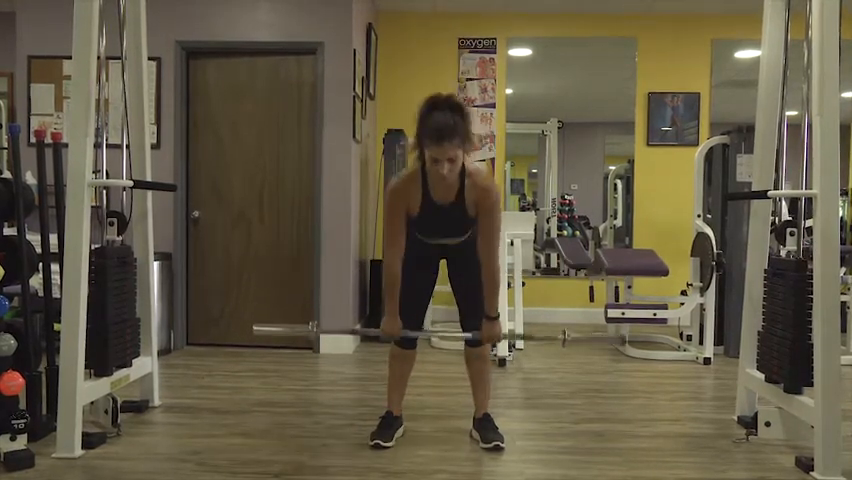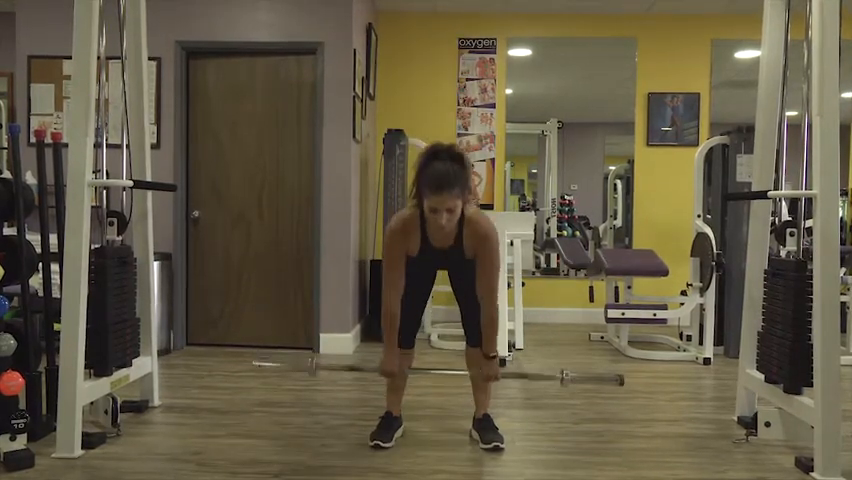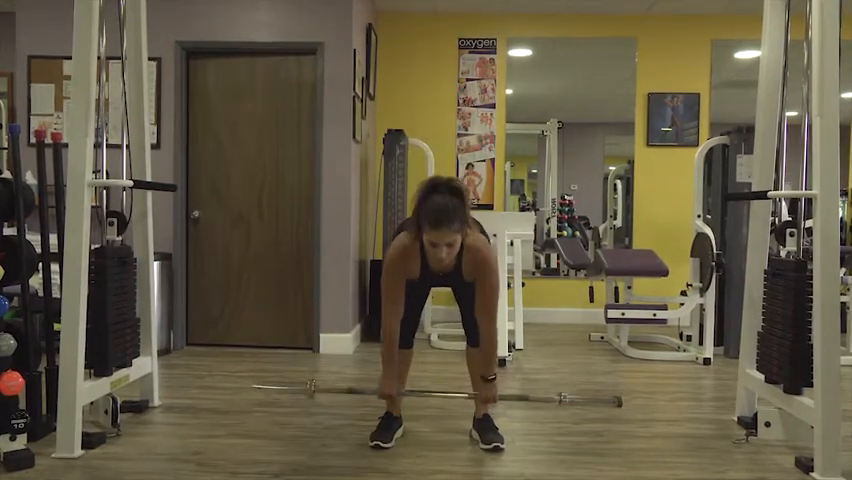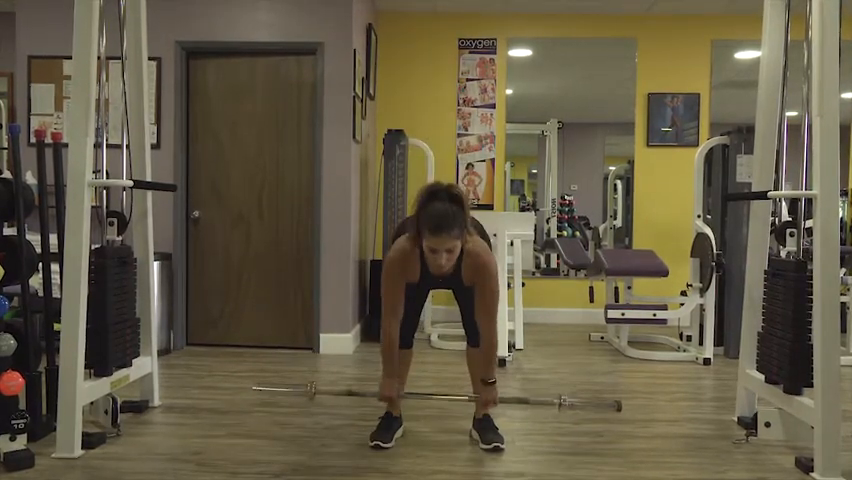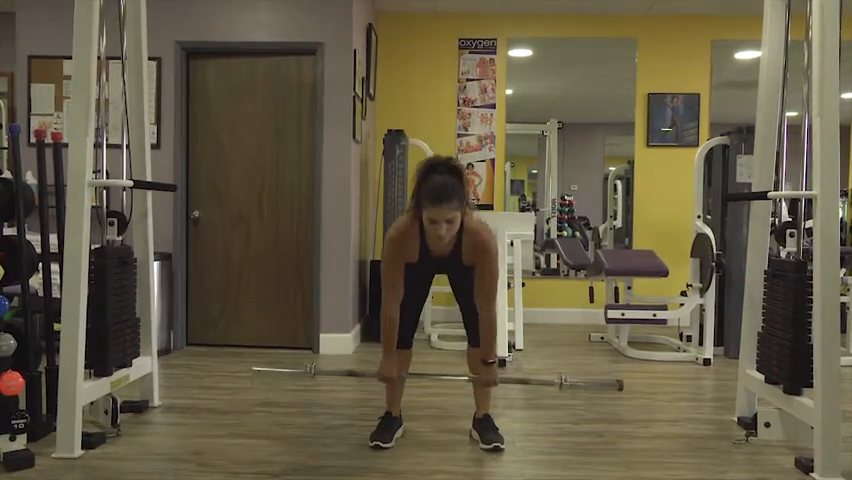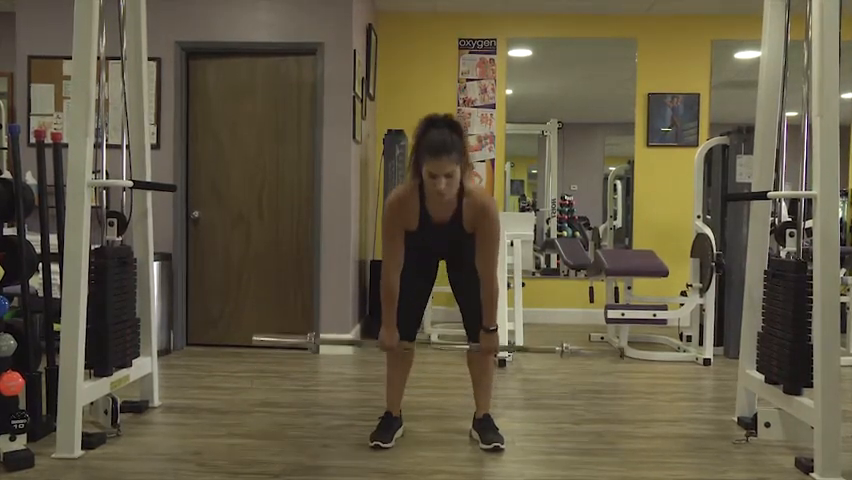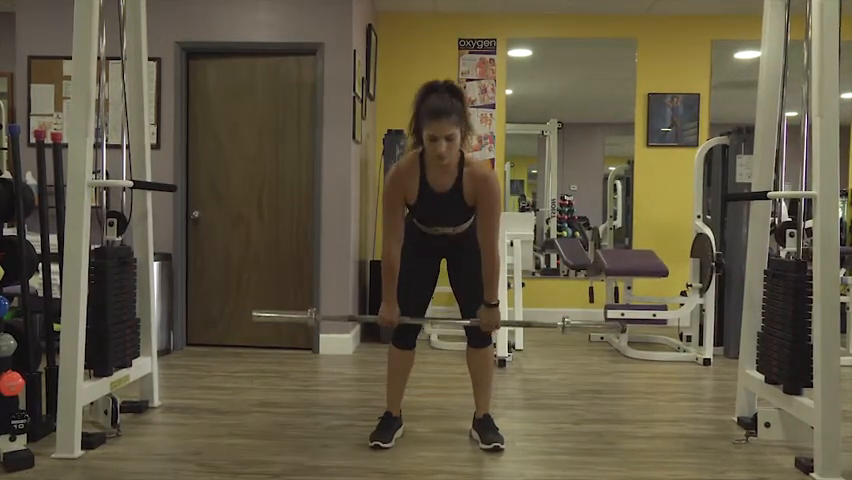
dt=0.2s
person 1, frame 1
left shoulder: (484, 188)
right shoulder: (401, 188)
left elbow: (489, 258)
right elbow: (393, 256)
left wrist: (491, 317)
right wrist: (391, 313)
left hip: (466, 250)
right hip: (419, 250)
left knee: (476, 331)
right knee: (405, 329)
left ankle: (482, 417)
right ankle: (393, 415)
person 1, frame 2
left shoulder: (482, 230)
right shoulder: (400, 228)
left elbow: (488, 303)
right elbow: (391, 299)
left wrist: (490, 355)
right wrist: (389, 351)
left hip: (464, 262)
right hip: (418, 262)
left knee: (476, 330)
right knee: (404, 330)
left ankle: (482, 418)
right ankle: (392, 415)
person 1, frame 3
left shoulder: (481, 253)
right shoulder: (400, 252)
left elbow: (488, 328)
right elbow: (390, 323)
left wrist: (488, 378)
right wrist: (389, 374)
left knee: (477, 330)
right knee: (403, 330)
left ankle: (482, 418)
right ankle: (393, 416)
person 1, frame 4
left shoulder: (481, 258)
right shoulder: (399, 256)
left elbow: (488, 332)
right elbow: (390, 327)
left wrist: (488, 381)
right wrist: (389, 378)
left knee: (477, 331)
right knee: (403, 330)
left ankle: (482, 418)
right ankle: (392, 416)
person 1, frame 5
left shoulder: (481, 237)
right shoulder: (399, 235)
left elbow: (487, 309)
right elbow: (391, 305)
left wrist: (488, 362)
right wrist: (388, 358)
left hip: (464, 265)
left knee: (477, 331)
right knee: (403, 331)
left ankle: (482, 418)
right ankle: (392, 416)
person 1, frame 6
left shoulder: (482, 204)
right shoulder: (399, 202)
left elbow: (487, 274)
right elbow: (391, 271)
left wrist: (490, 329)
right wrist: (388, 327)
left hip: (464, 253)
right hip: (418, 252)
left knee: (477, 333)
right knee: (405, 332)
left ankle: (482, 418)
right ankle: (392, 416)
person 1, frame 7
left shoulder: (482, 176)
right shoulder: (401, 174)
left elbow: (489, 246)
right elbow: (392, 243)
left wrist: (490, 303)
right wrist: (389, 301)
left hip: (465, 245)
right hip: (419, 244)
left knee: (479, 329)
right knee: (405, 329)
left ankle: (482, 418)
right ankle: (392, 416)
